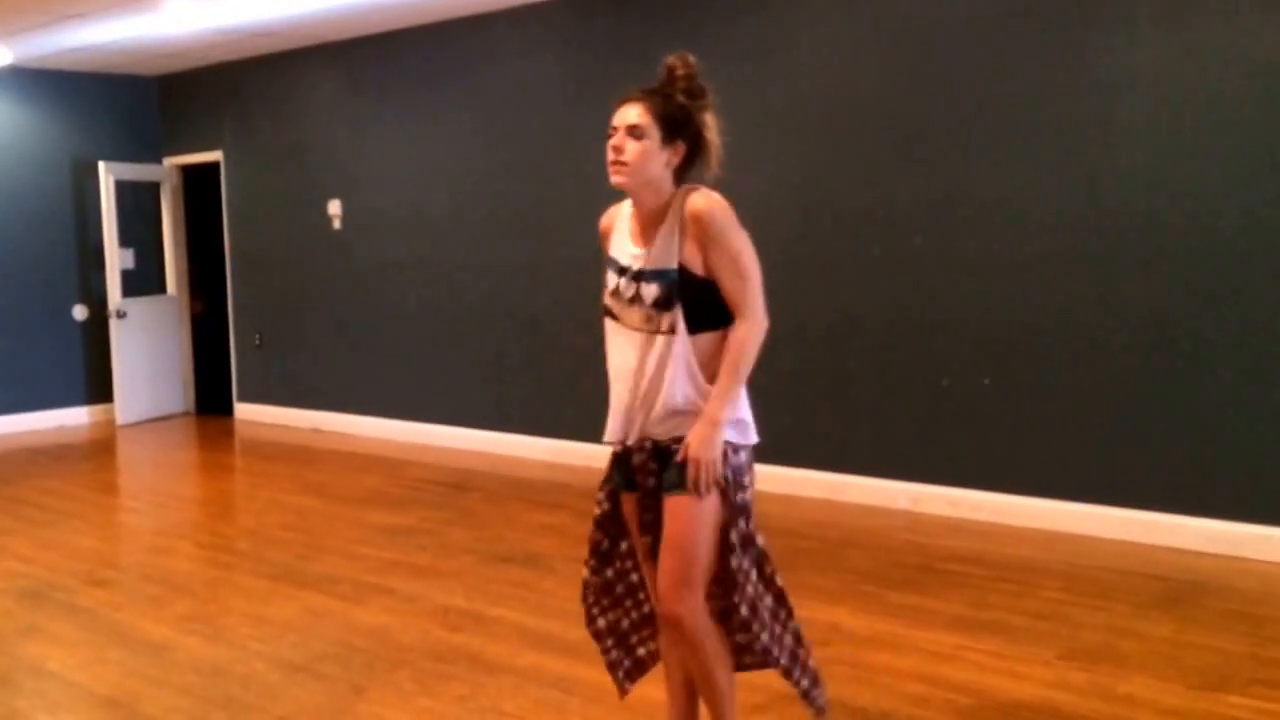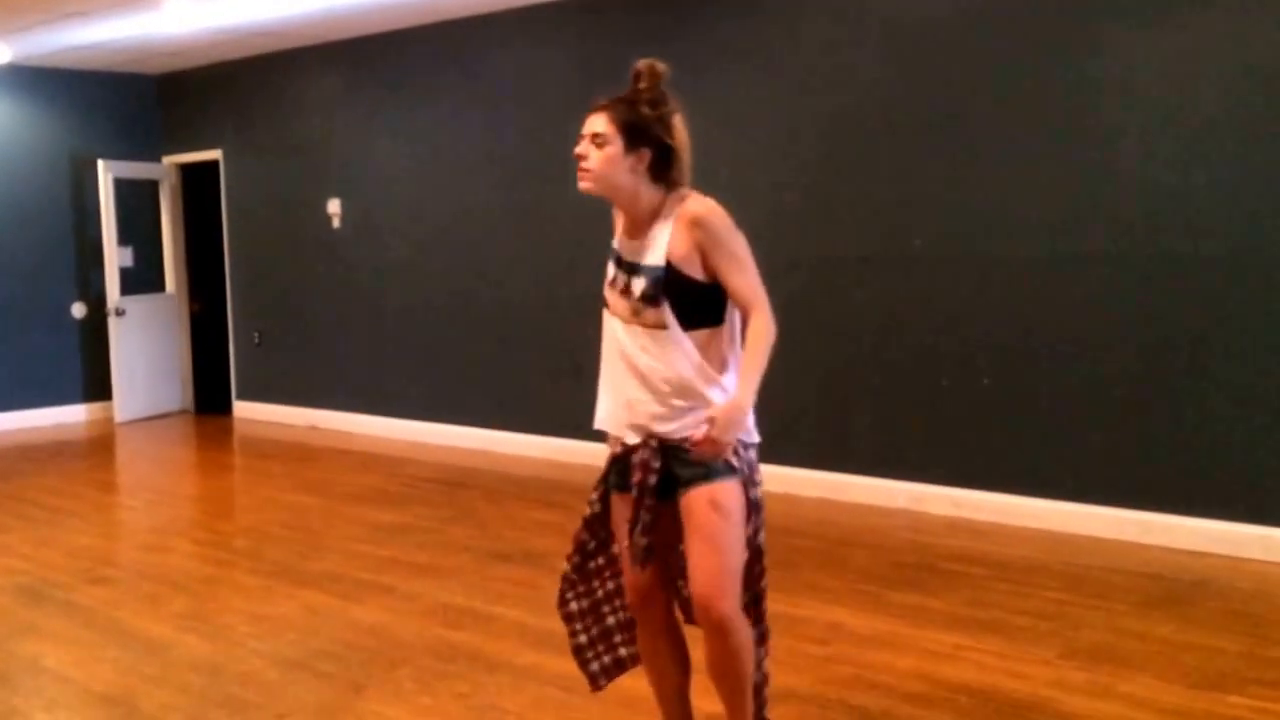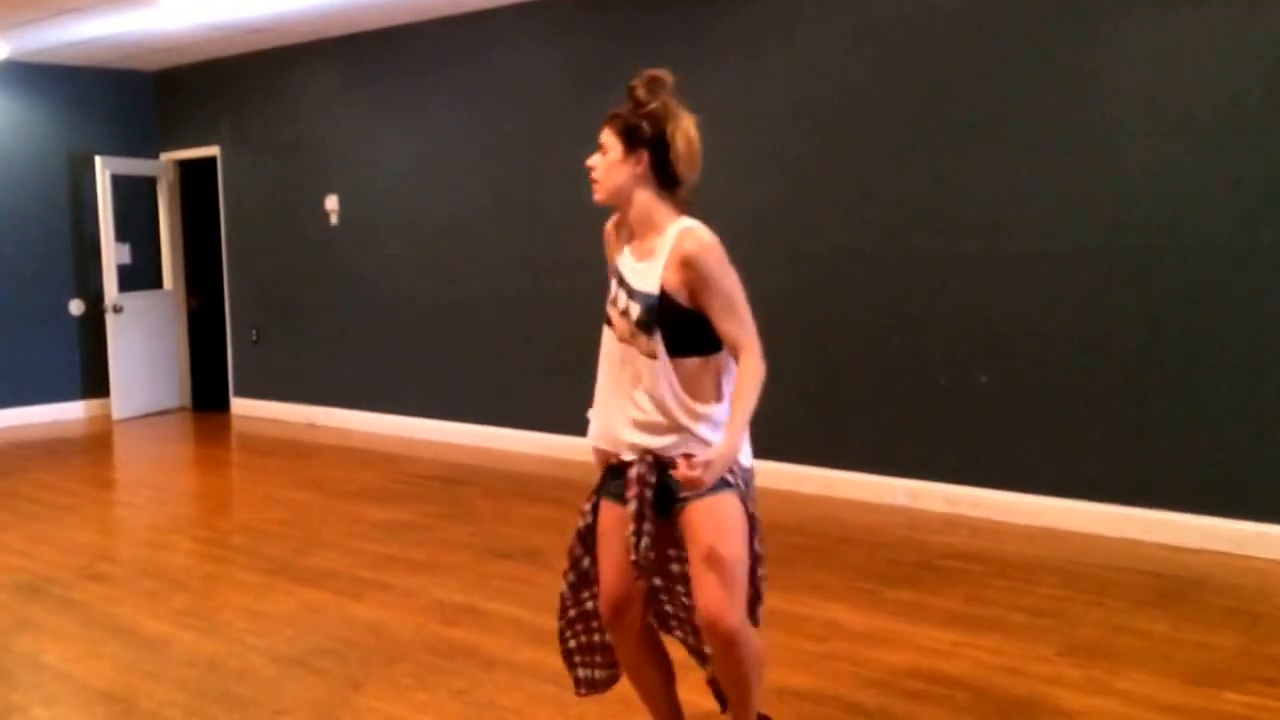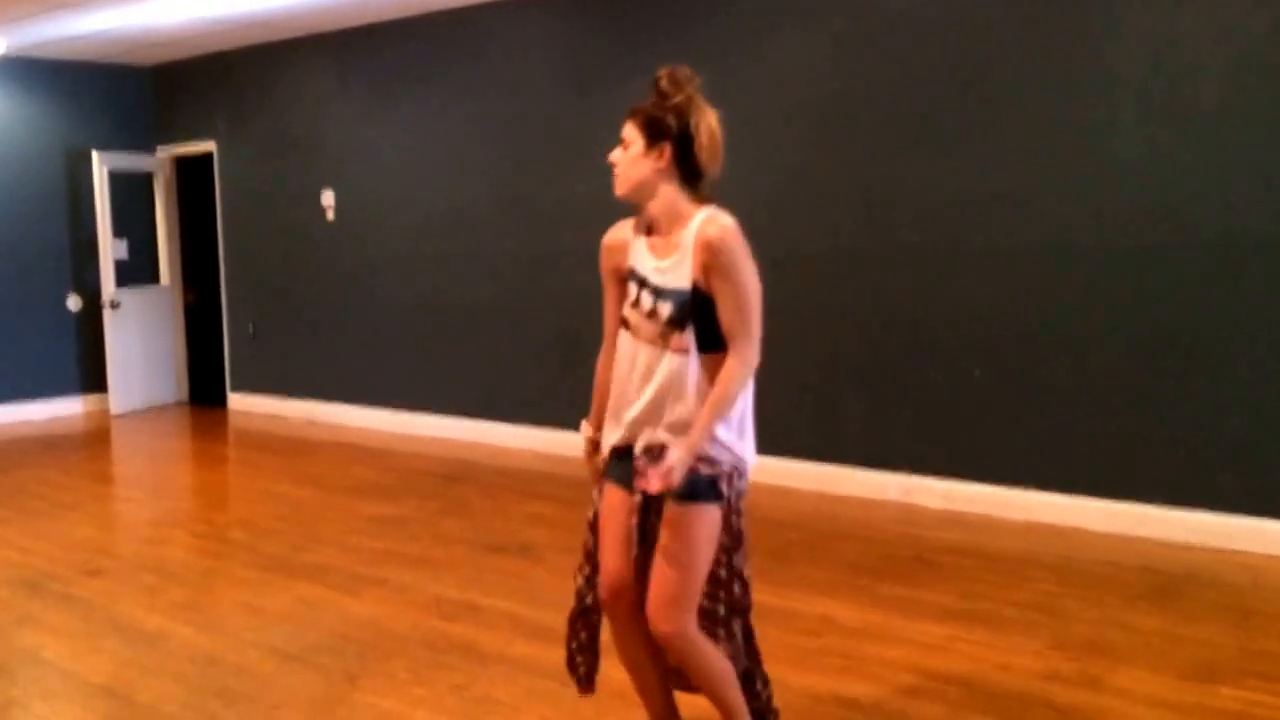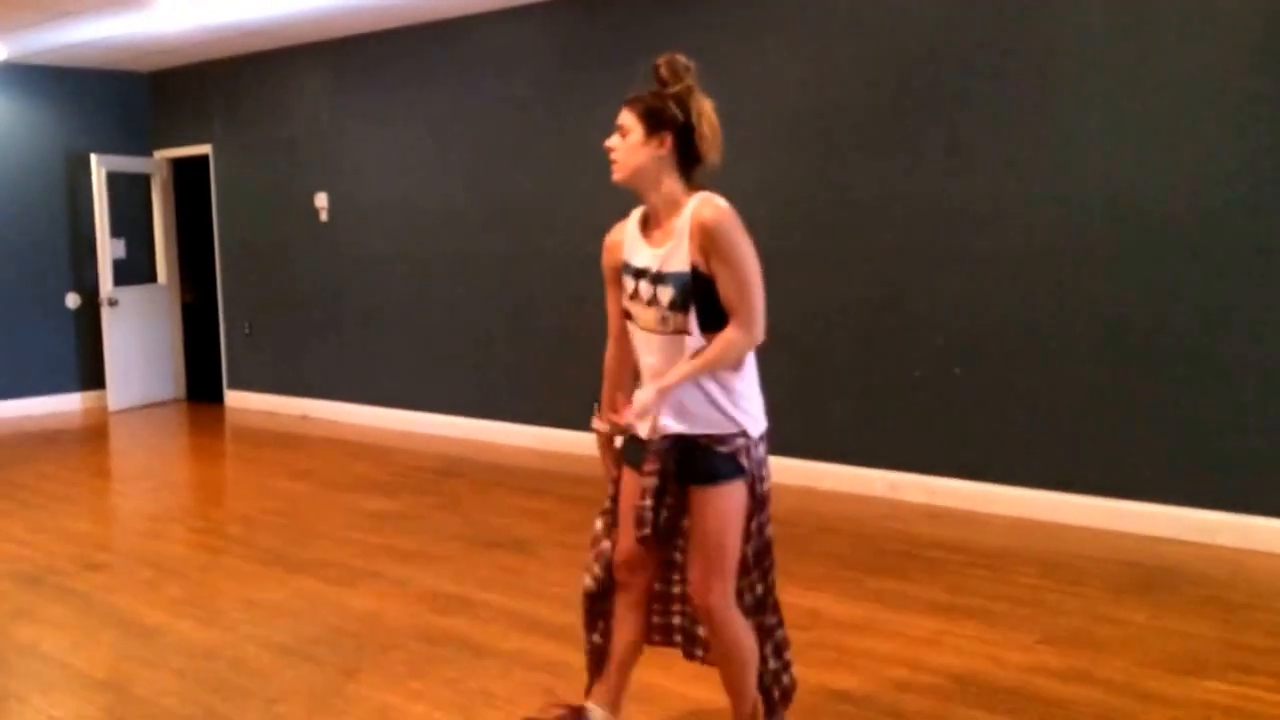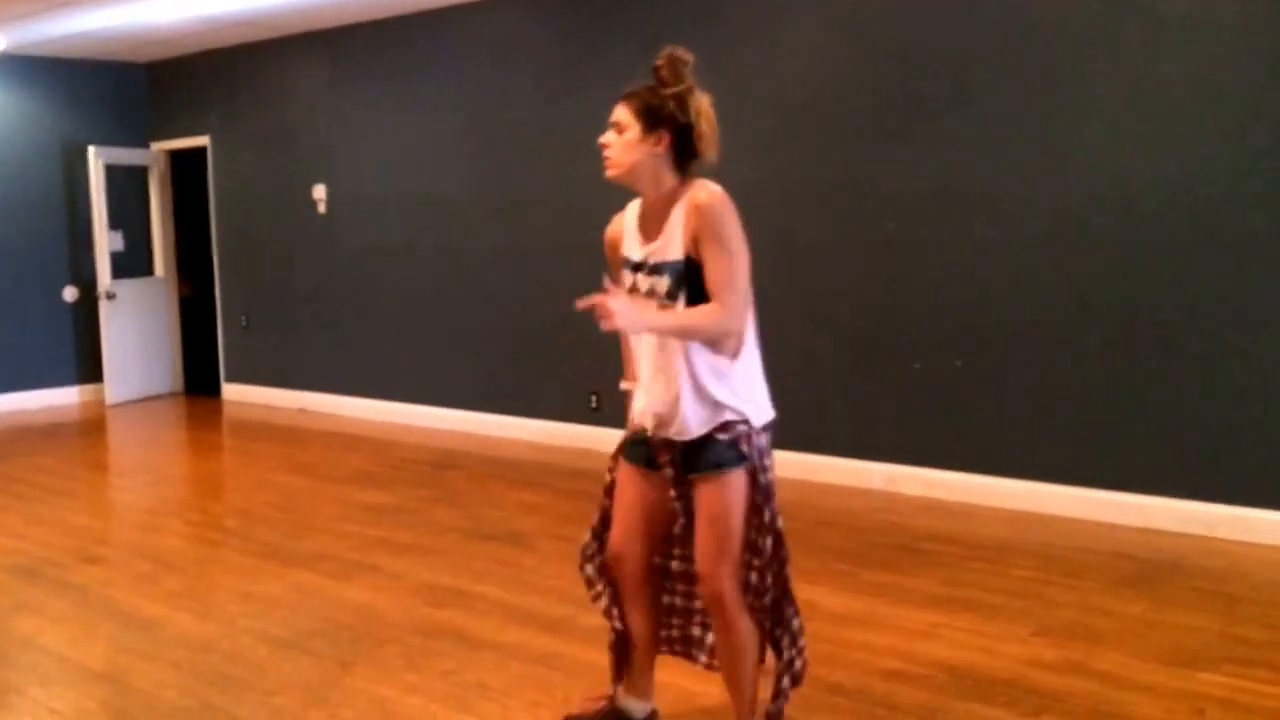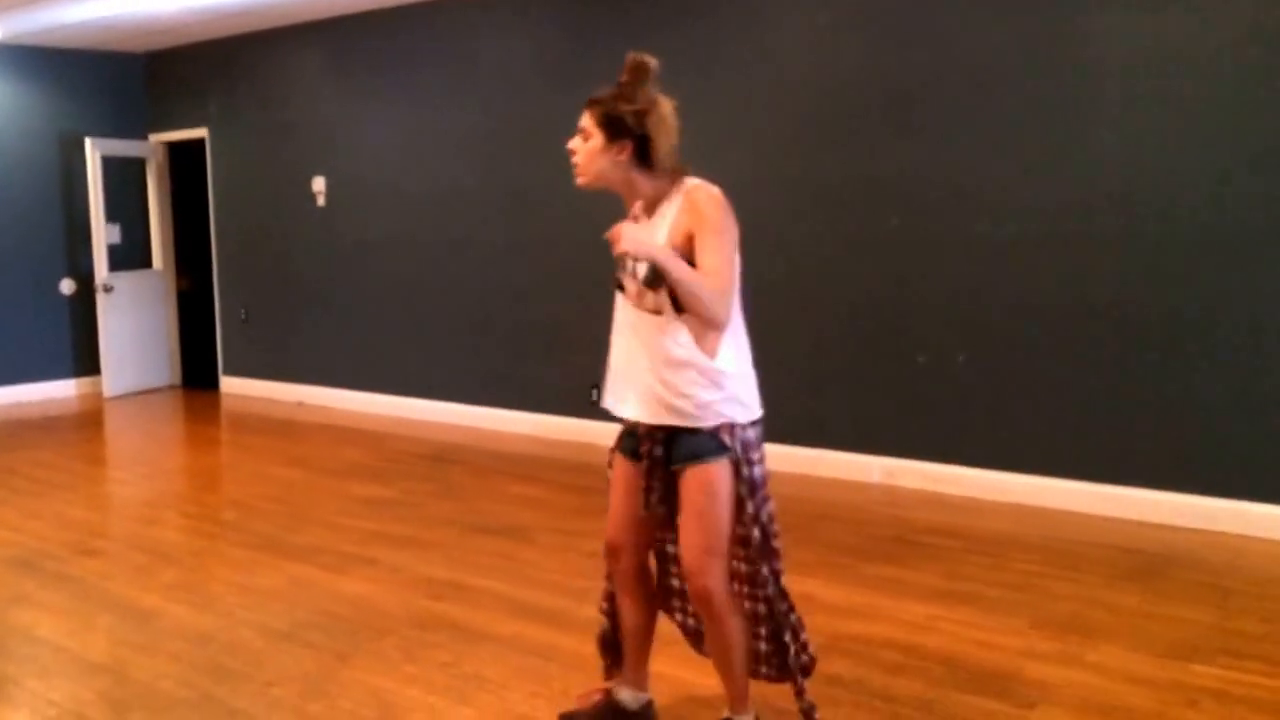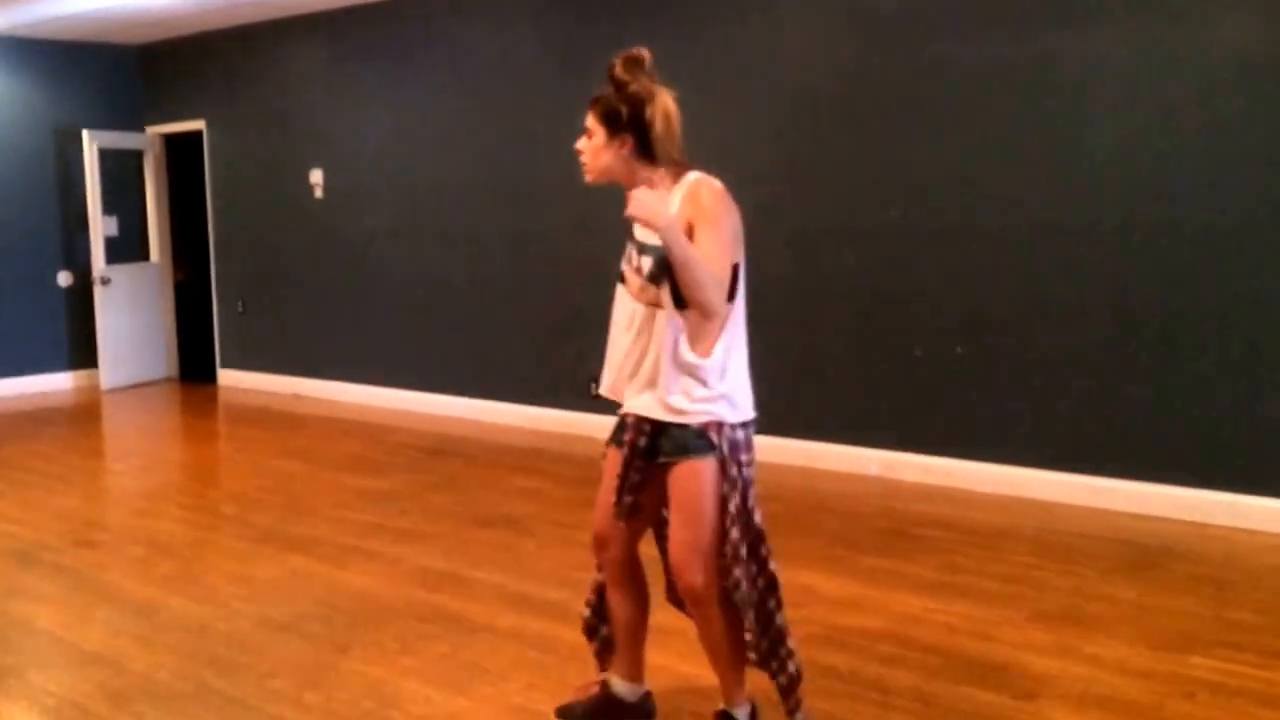
dt=0.2s
person 1, frame 1
left shoulder: (704, 213)
right shoulder: (613, 224)
left elbow: (754, 318)
left wrist: (711, 418)
left hip: (703, 441)
right hip: (634, 440)
left knee: (685, 605)
right knee: (656, 600)
person 1, frame 2
left shoulder: (697, 217)
right shoulder: (623, 218)
left elbow: (760, 315)
left wrist: (740, 403)
left hip: (706, 440)
right hip: (636, 439)
left knee: (715, 602)
right knee: (639, 596)
person 1, frame 3
left shoulder: (693, 247)
right shoulder: (616, 234)
left elbow: (749, 353)
left wrist: (728, 440)
right wrist: (606, 422)
left hip: (701, 453)
right hip: (629, 451)
left knee: (718, 614)
right knee: (614, 604)
person 1, frame 4
left shoulder: (716, 236)
right shoulder: (618, 243)
left elbow: (745, 351)
left wrist: (684, 444)
right wrist: (596, 427)
left hip: (705, 454)
right hip: (632, 446)
left knee: (670, 621)
right knee: (613, 594)
person 1, frame 5
left shoulder: (711, 219)
right shoulder: (619, 237)
left elbow: (749, 328)
left wrist: (669, 386)
right wrist: (612, 414)
left hip: (719, 431)
right hip: (649, 429)
left knee: (712, 593)
right knee: (628, 566)
person 1, frame 6
left shoulder: (707, 206)
right shoulder: (619, 230)
left elbow: (727, 321)
left wrist: (643, 315)
left hip: (724, 423)
right hip: (655, 421)
left knee: (720, 584)
right knee: (625, 561)
person 1, frame 7
left shoulder: (700, 202)
right shoulder: (636, 211)
left elbow: (715, 311)
left wrist: (657, 255)
left hip: (712, 419)
right hip: (647, 414)
left knee: (706, 577)
right knee: (622, 553)
person 1, frame 8
left shoulder: (701, 195)
right shoulder: (644, 200)
left elbow: (707, 298)
left wrist: (663, 225)
left hip: (705, 416)
right hip: (643, 408)
left knee: (698, 573)
right knee: (610, 543)
